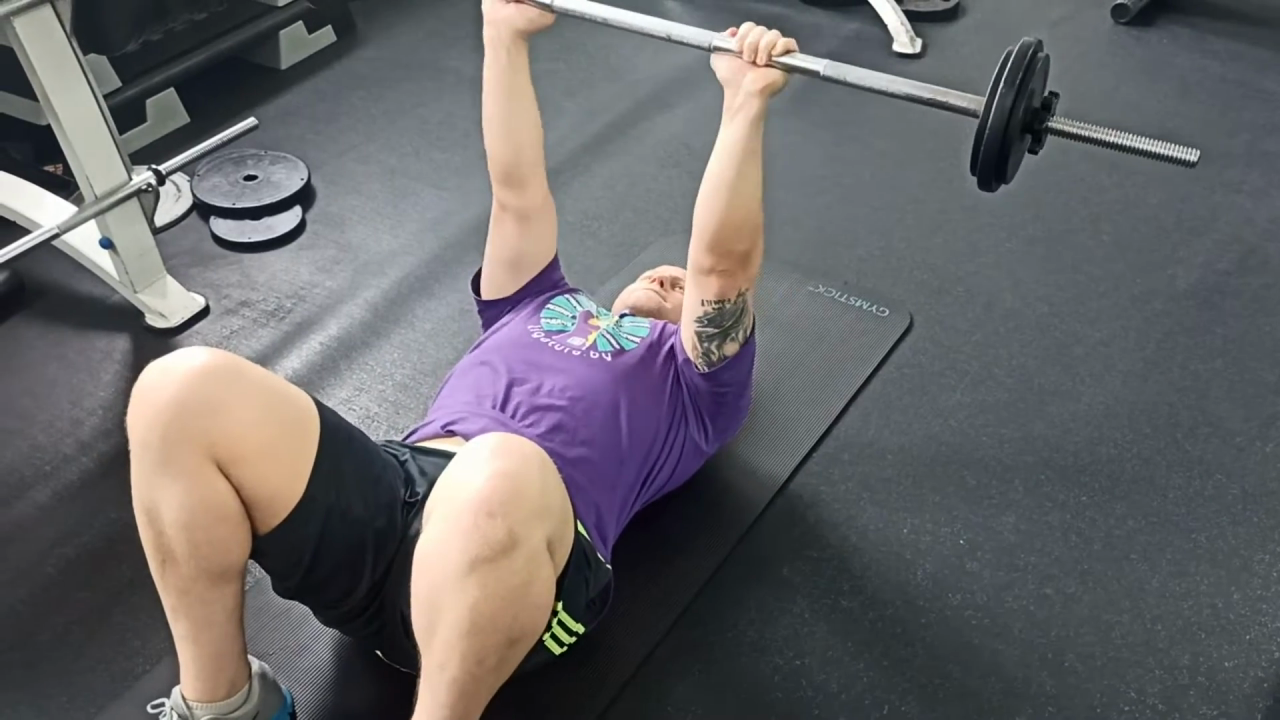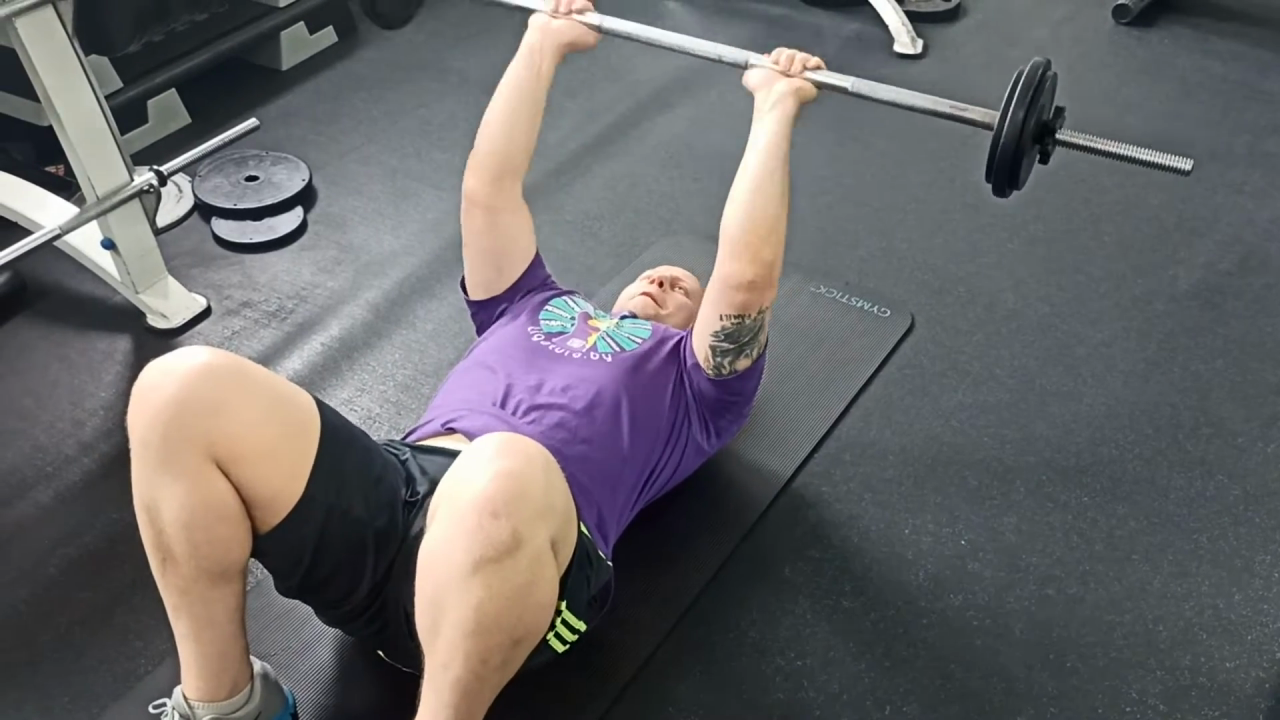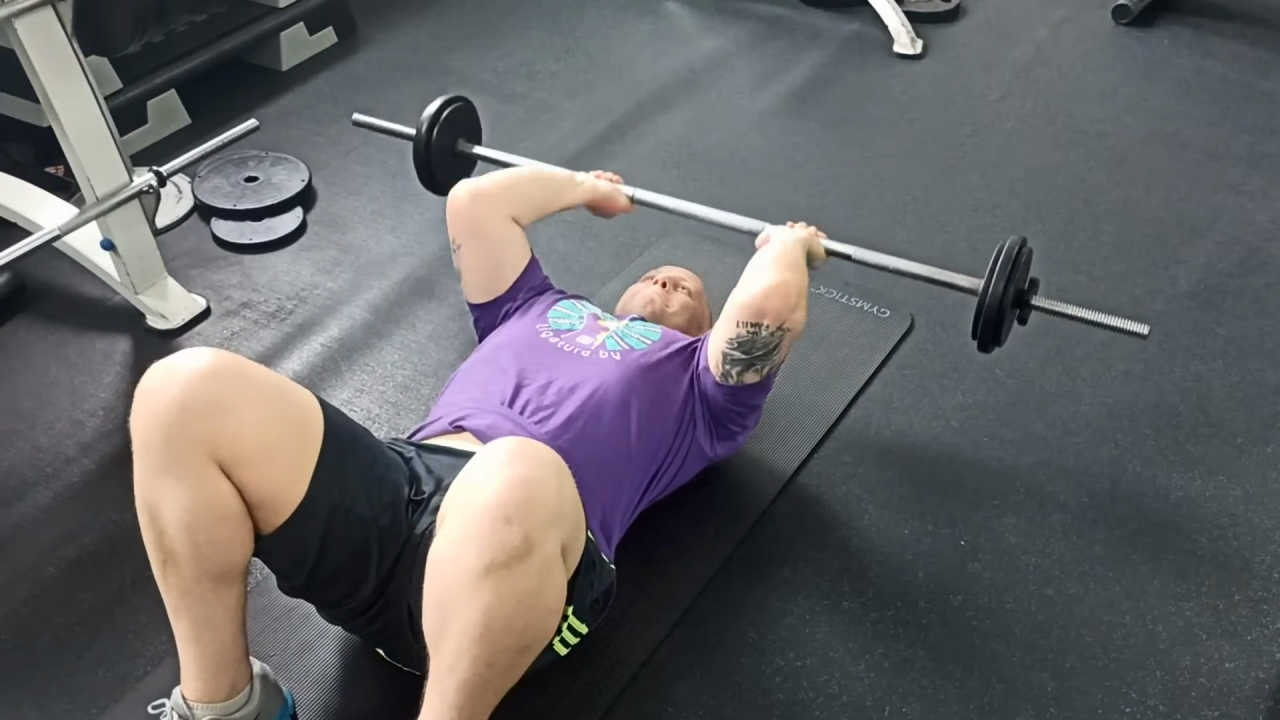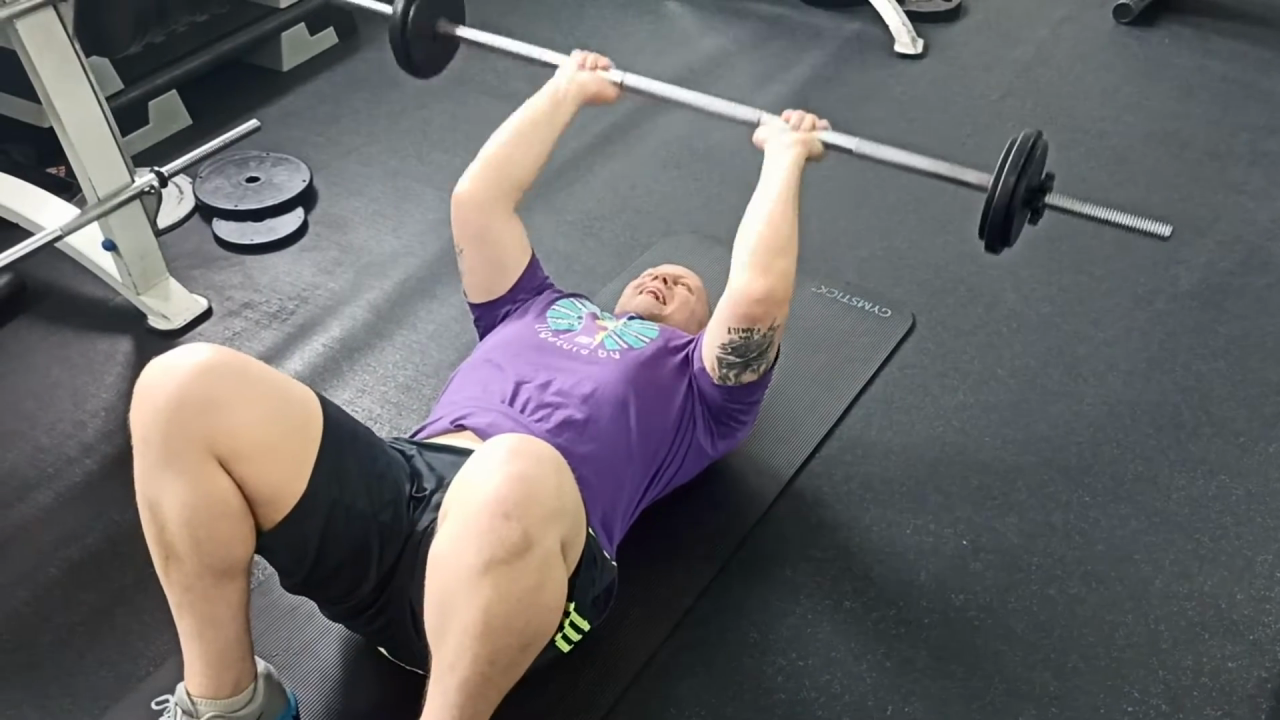
dt=0.5s
person 1, frame 1
left shoulder: (695, 383)
right shoulder: (543, 306)
left elbow: (724, 263)
right elbow: (519, 193)
left wrist: (745, 100)
left hip: (514, 535)
right hip: (394, 489)
left knee: (498, 478)
right knee: (180, 390)
person 1, frame 2
left shoulder: (694, 381)
right shoulder: (540, 308)
left elbow: (746, 277)
right elbow: (487, 192)
left wrist: (775, 108)
left hip: (514, 523)
right hip: (389, 492)
left knee: (502, 481)
right knee: (181, 390)
person 1, frame 3
left shoulder: (699, 380)
right shoulder: (543, 311)
left elbow: (769, 303)
right elbow: (472, 205)
left wrist: (787, 245)
right wrist: (584, 187)
left hip: (524, 514)
right hip: (401, 486)
left knee: (513, 479)
right knee: (183, 389)
person 1, frame 4
left shoulder: (698, 383)
right shoulder: (547, 310)
left elbow: (758, 294)
right elbow: (477, 206)
left wrist: (785, 155)
right wrist: (566, 91)
left hip: (524, 517)
right hip: (398, 486)
left knee: (511, 479)
right knee: (184, 387)
